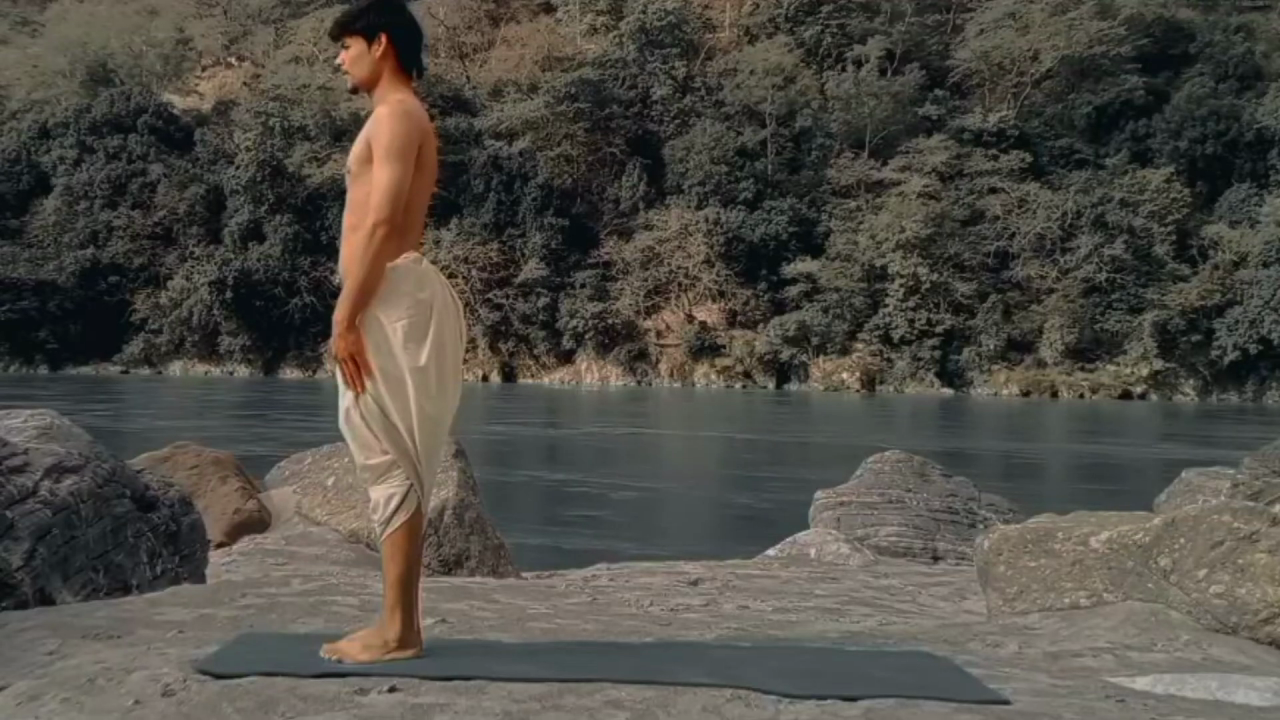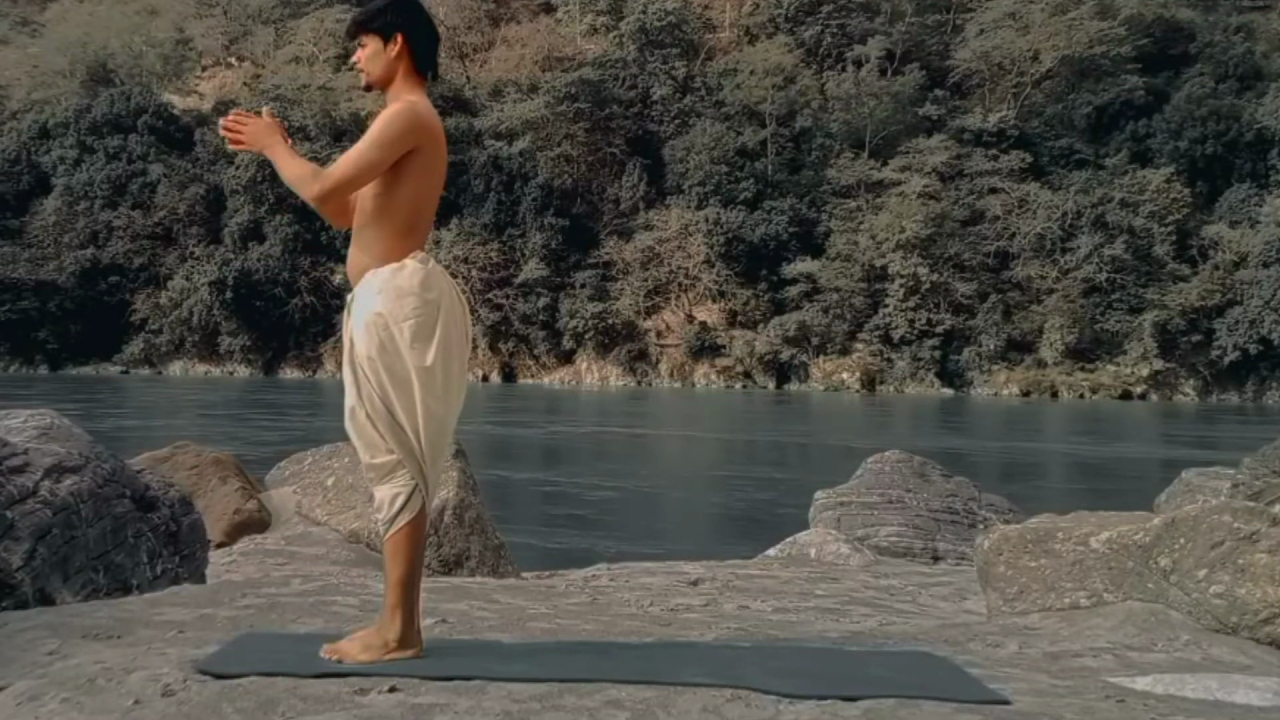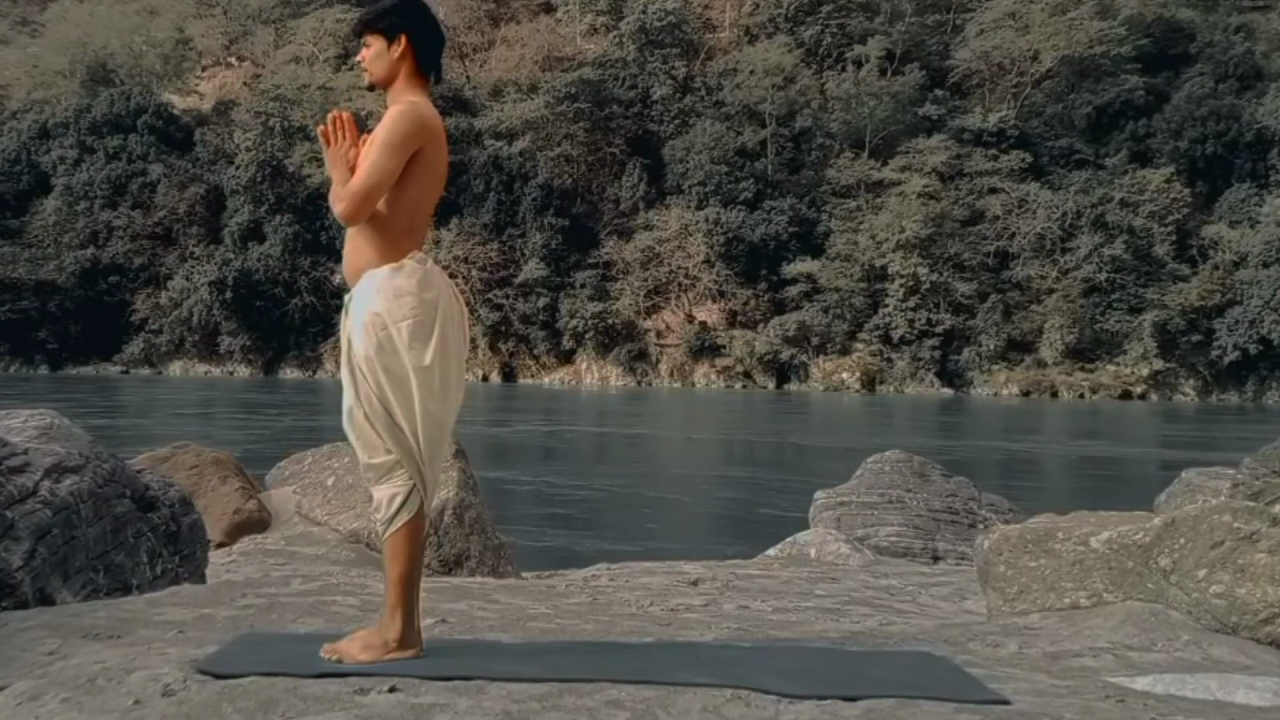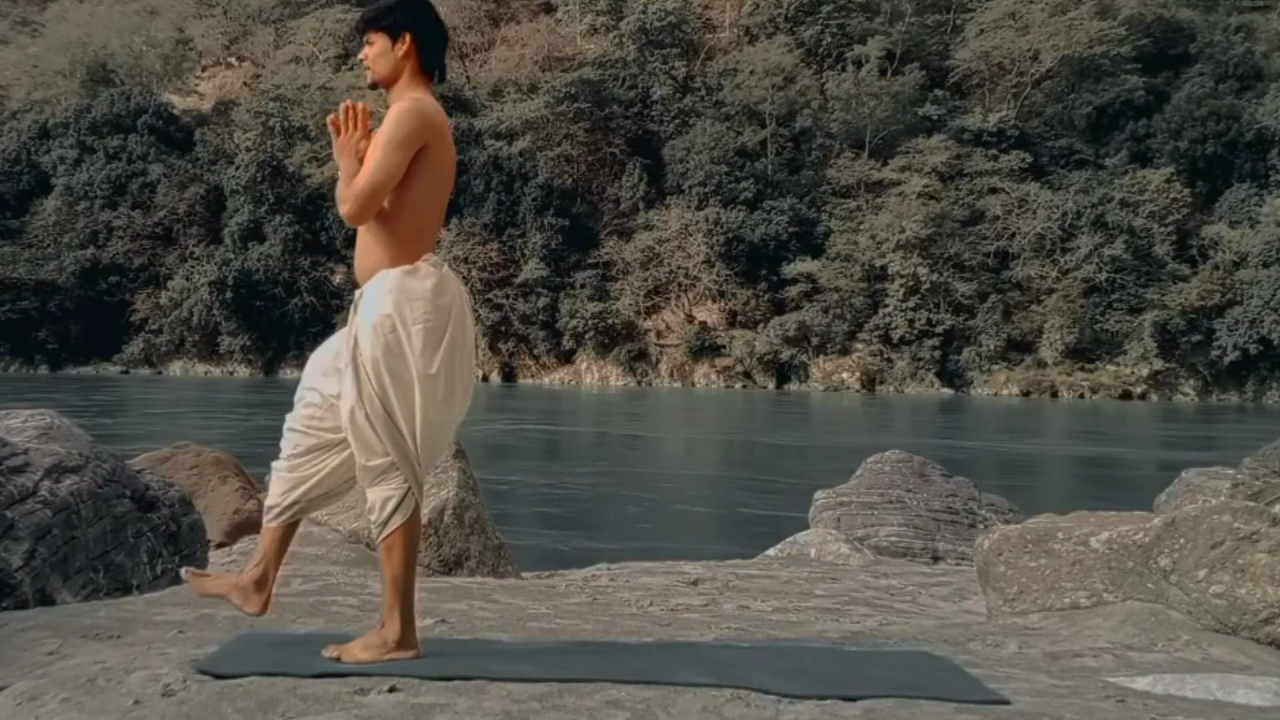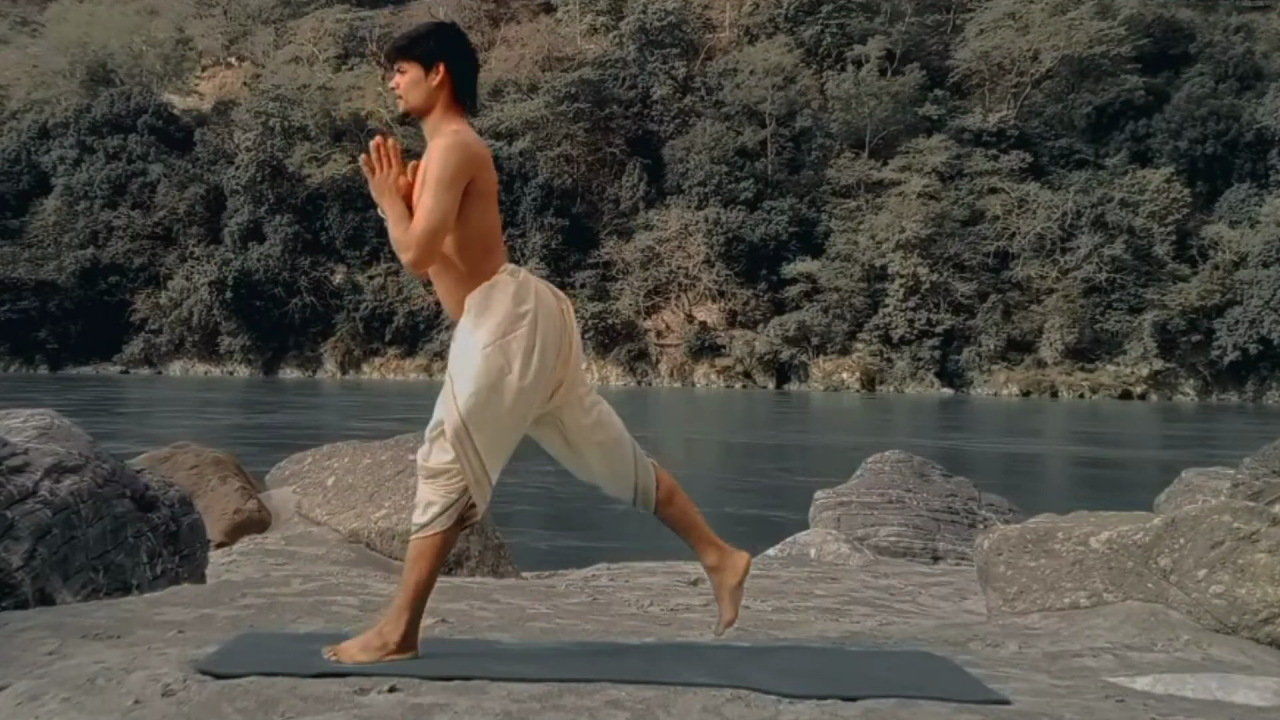
dt=1s
person 1, frame 1
left shoulder: (396, 114)
right shoulder: (397, 119)
left elbow: (380, 224)
left wrist: (345, 316)
left hip: (387, 303)
right hip: (387, 301)
left knee: (390, 464)
right knee: (390, 465)
left ankle: (397, 629)
right ankle: (396, 621)
person 1, frame 2
left shoulder: (409, 114)
right shoulder: (404, 122)
left elbow: (322, 189)
right elbow: (346, 212)
left wrist: (271, 149)
right wrist: (279, 148)
left hip: (395, 299)
right hip: (386, 298)
left knee: (397, 463)
right knee: (394, 465)
left ankle: (397, 628)
right ankle: (398, 620)
person 1, frame 3
left shoulder: (408, 115)
right shoulder: (407, 123)
left elbow: (350, 209)
left wrist: (338, 168)
right wrist: (350, 165)
left hip: (393, 300)
right hip: (386, 299)
left knee: (394, 466)
right knee: (392, 466)
left ankle: (398, 629)
right ankle: (397, 620)
person 1, frame 4
left shoulder: (410, 111)
right shoulder: (417, 118)
left elbow: (355, 209)
left wrist: (345, 156)
right wrist: (360, 155)
left hip: (401, 303)
right hip: (393, 301)
left knee: (388, 466)
right knee: (309, 433)
left ankle: (395, 631)
right ankle: (257, 577)
person 1, frame 5
left shoulder: (450, 146)
right shoulder: (452, 148)
left elbow: (416, 254)
right elbow: (441, 250)
left wrist: (387, 197)
right wrist: (404, 196)
left hip: (508, 318)
right hip: (515, 314)
left knee: (446, 468)
right knee: (610, 455)
left ankle: (396, 632)
right ankle: (722, 560)
